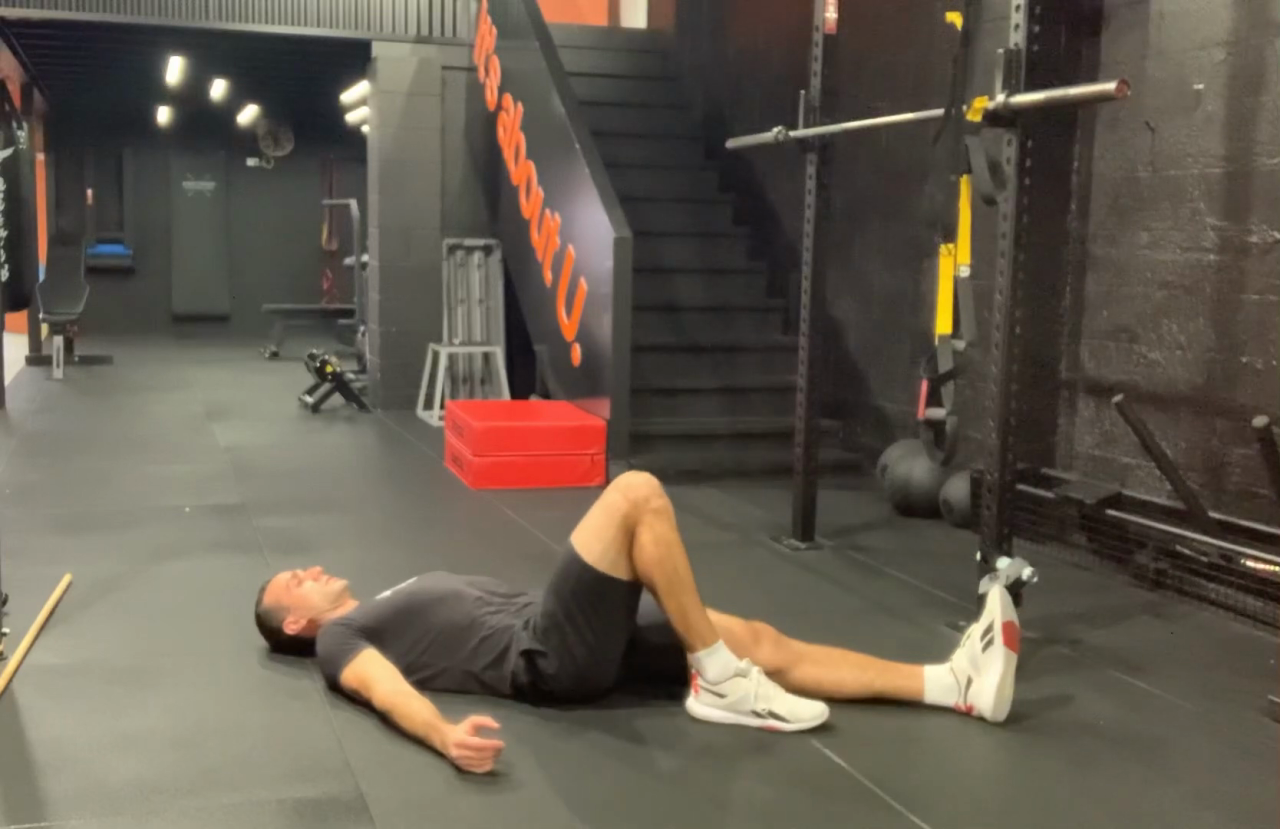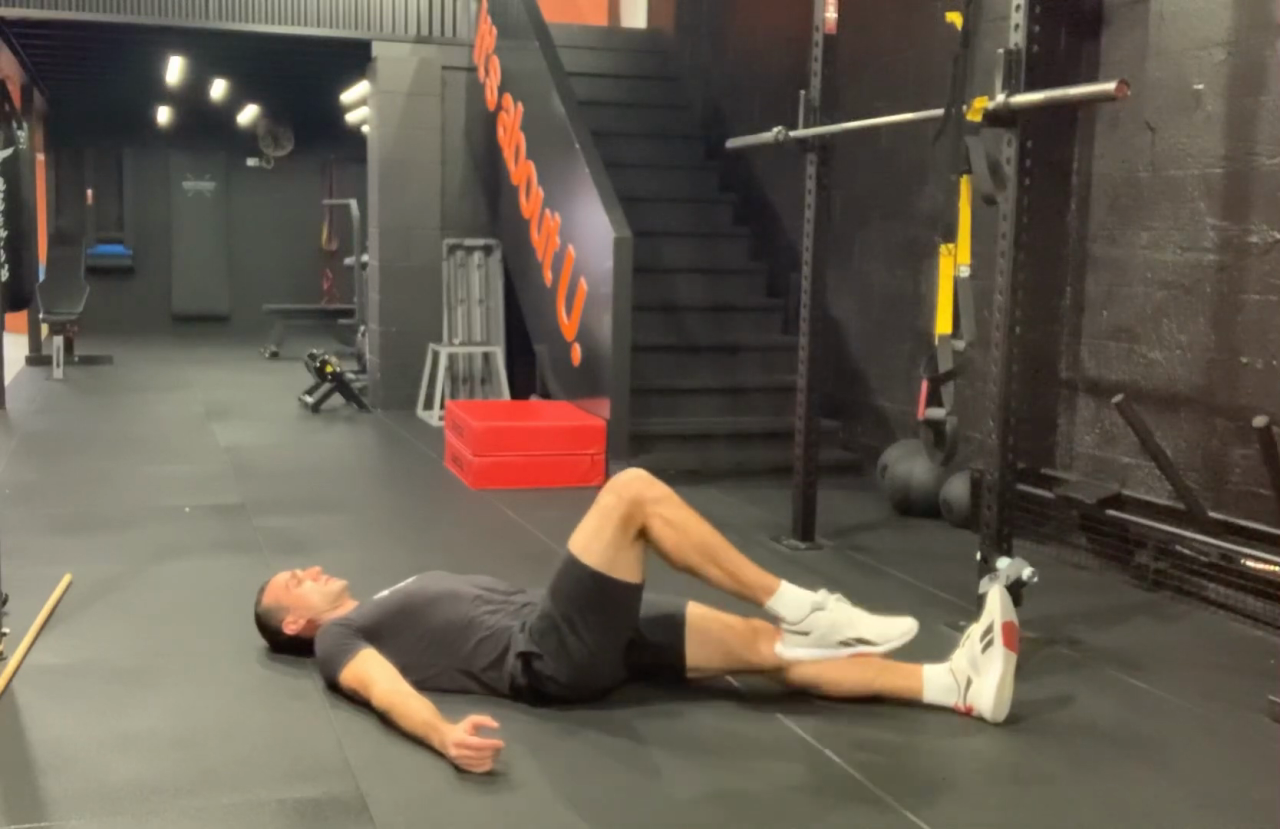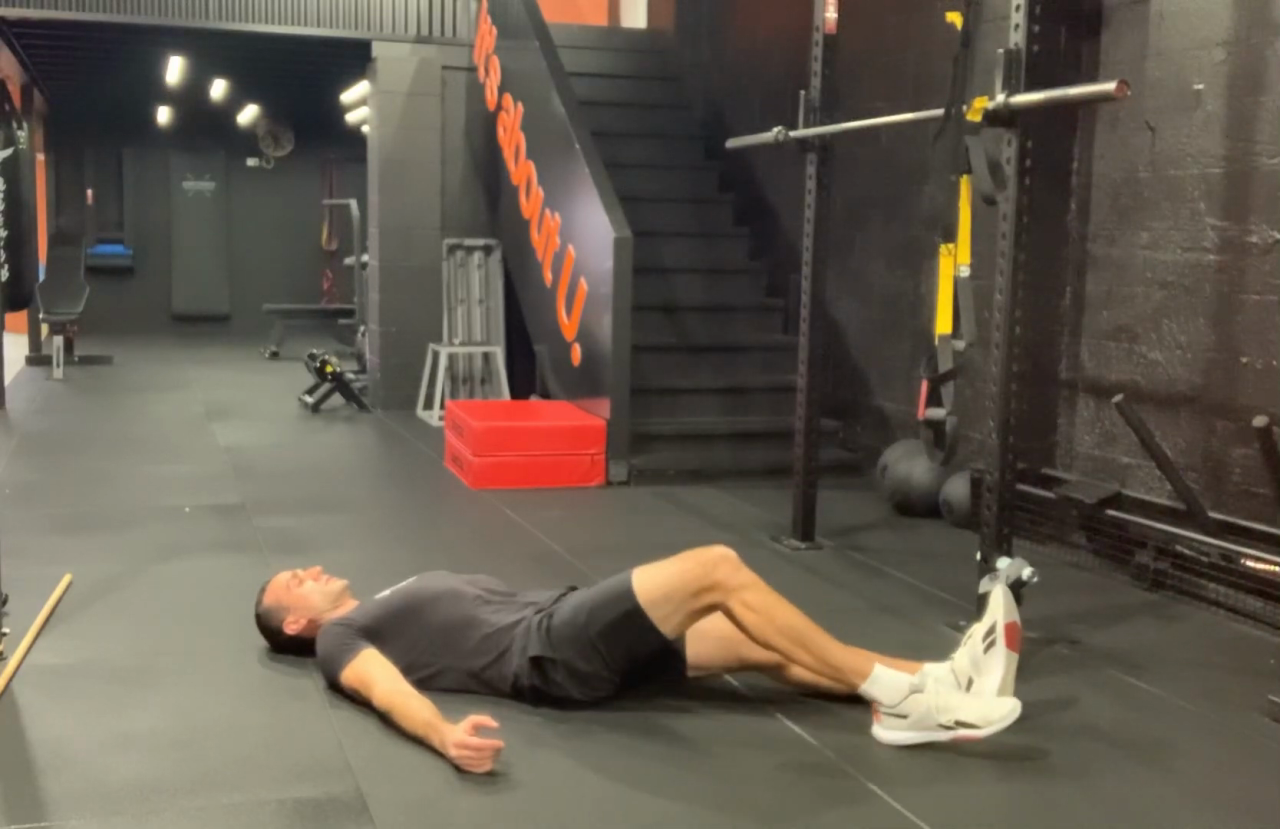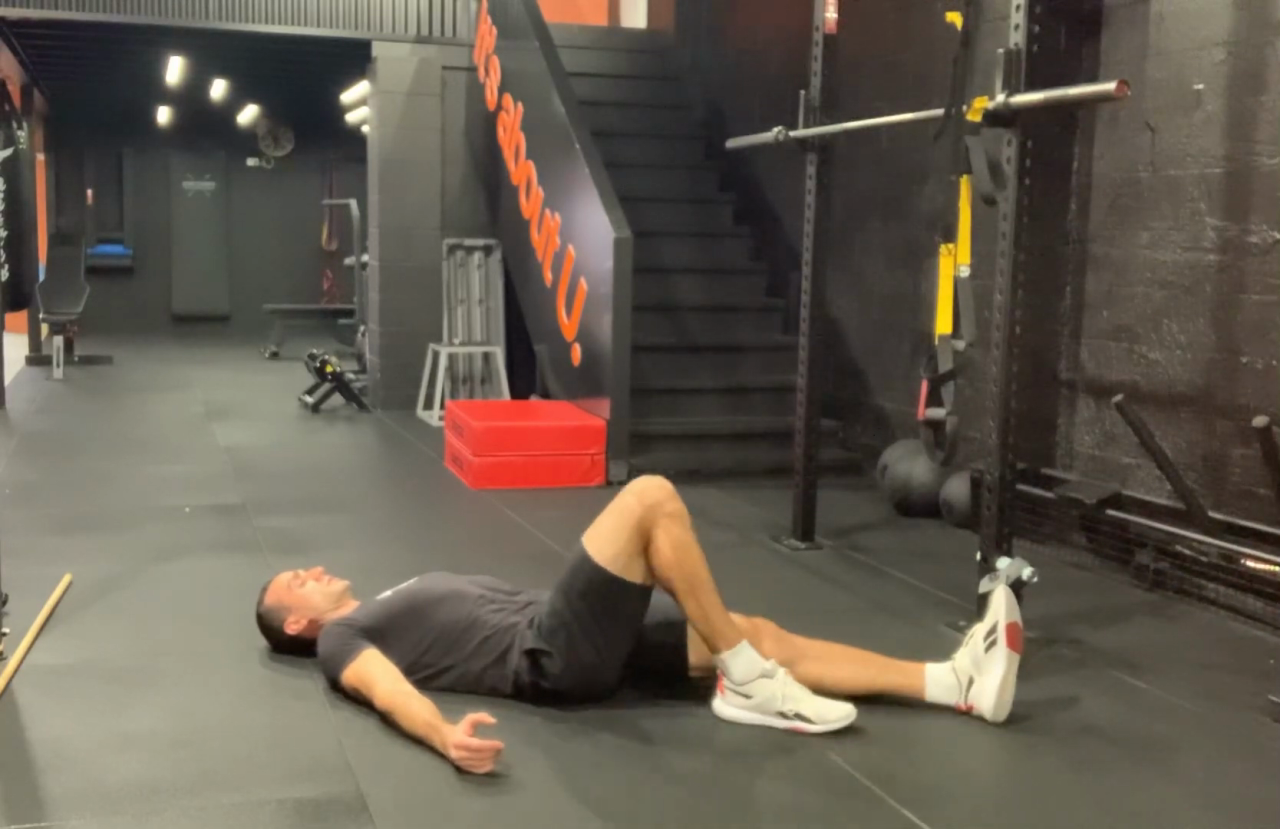
dt=1s
person 1, frame 1
left shoulder: (390, 606)
right shoulder: (341, 642)
right elbow: (385, 689)
right wrist: (444, 733)
left hip: (574, 637)
right hip: (550, 658)
left knee: (760, 641)
right knee: (637, 493)
left ankle: (959, 685)
right ankle: (721, 683)
person 1, frame 2
left shoulder: (391, 604)
right shoulder: (339, 642)
right elbow: (386, 688)
right wrist: (444, 734)
left hip: (576, 637)
right hip: (550, 657)
left knee: (757, 641)
right knee: (633, 489)
left ankle: (958, 683)
right ankle: (803, 613)
person 1, frame 3
left shoulder: (386, 609)
right shoulder: (341, 641)
right elbow: (387, 690)
right wrist: (444, 734)
left hip: (565, 621)
right hip: (555, 656)
left knee: (761, 647)
right knee: (715, 568)
left ankle: (945, 677)
right ankle: (898, 699)
person 1, frame 4
left shoulder: (390, 607)
right shoulder: (341, 641)
right elbow: (387, 688)
right wrist: (444, 734)
left hip: (576, 638)
right hip: (553, 657)
left knee: (762, 636)
right knee: (651, 495)
left ankle: (959, 682)
right ankle: (743, 684)
